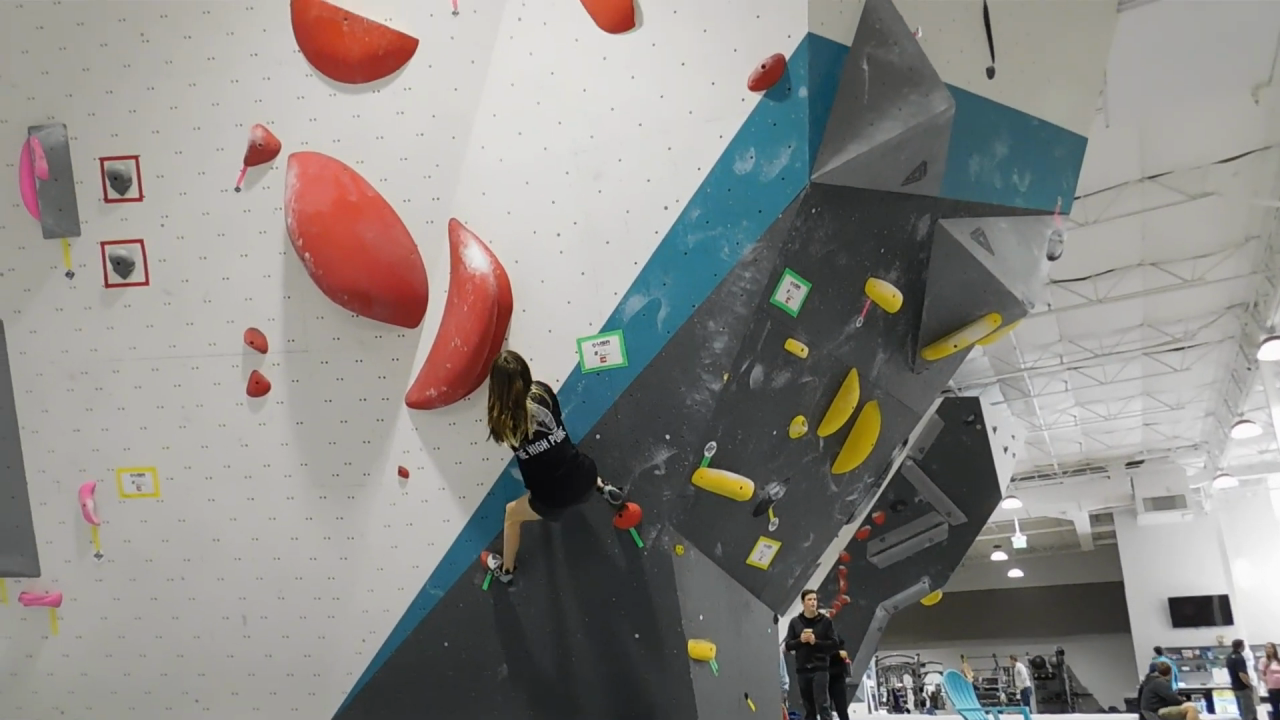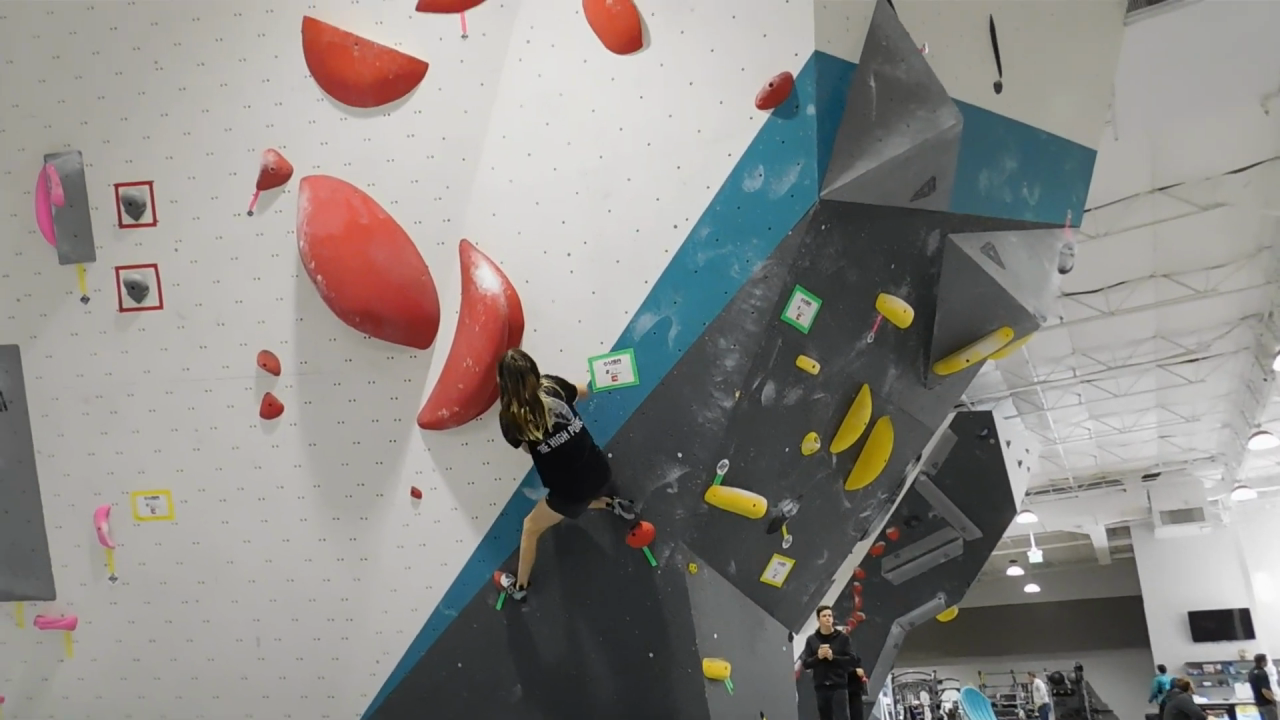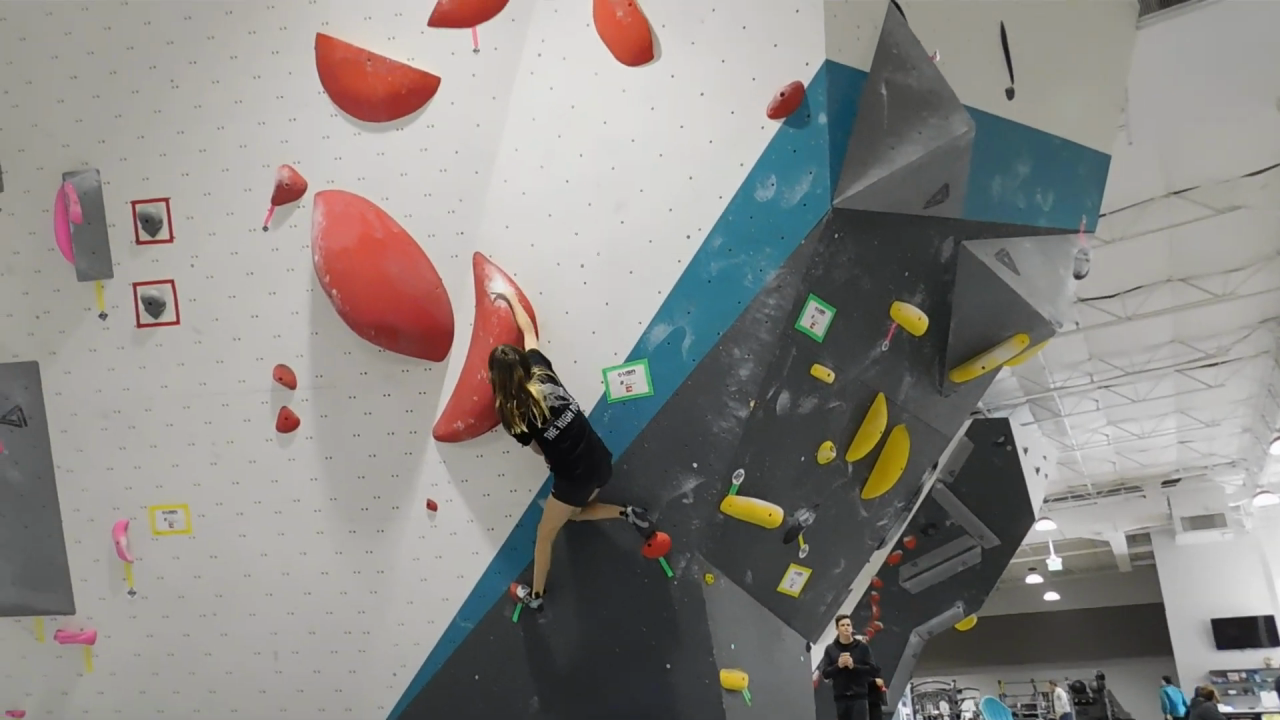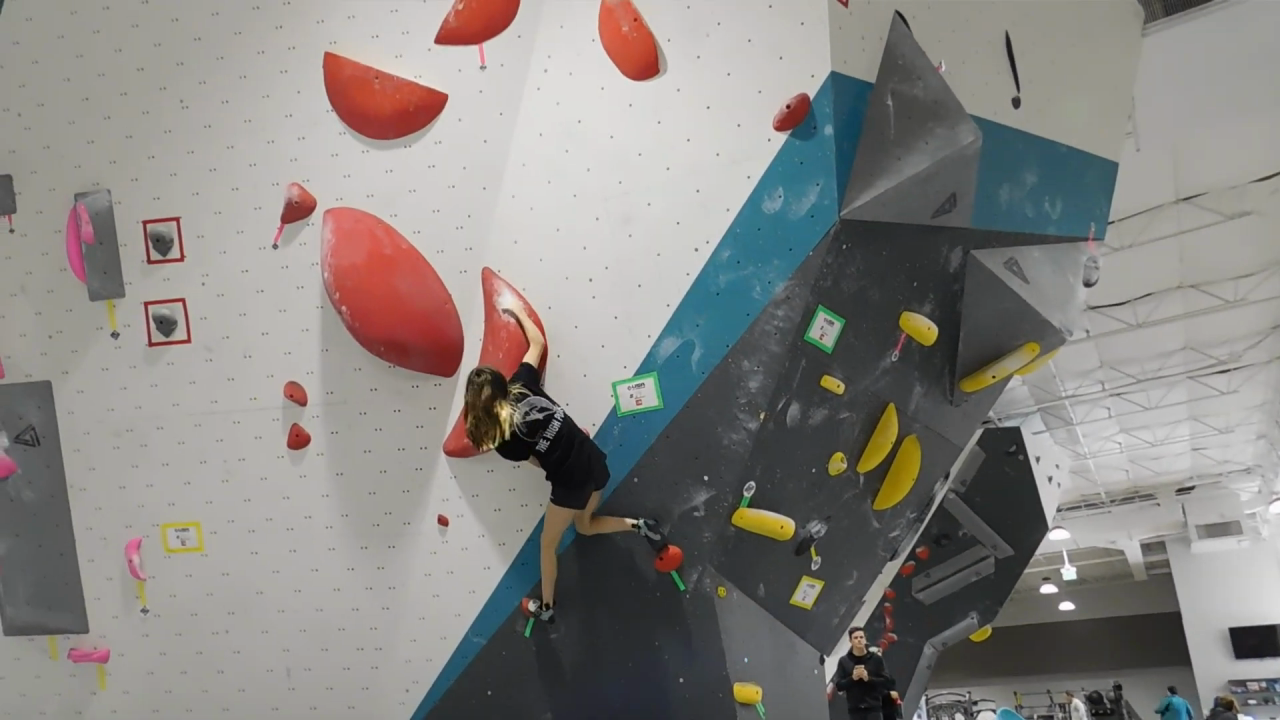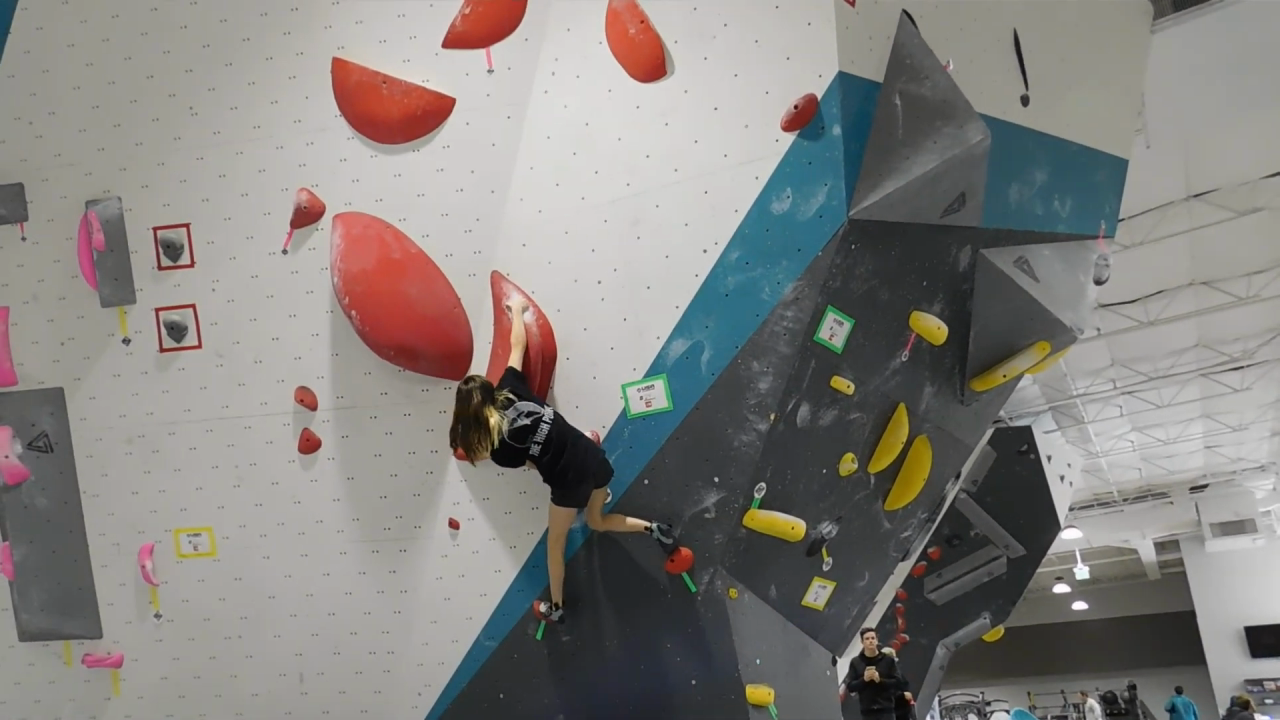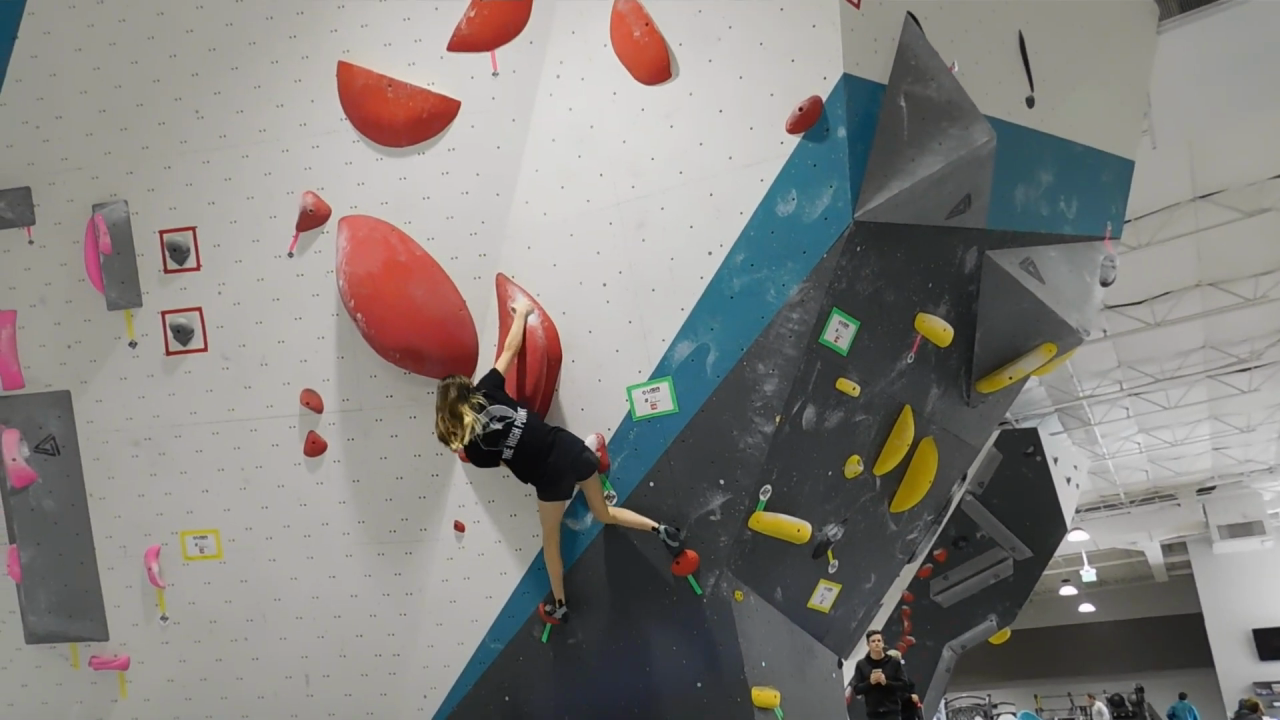
dt=0.4s
person 1, frame 1
left shoulder: (499, 418)
right shoulder: (542, 392)
left hip: (552, 499)
right hip: (584, 476)
left knee: (512, 514)
left ankle: (505, 569)
right ankle: (604, 488)
person 1, frame 2
left shoulder: (510, 418)
right shoulder: (554, 387)
right elbow: (582, 391)
left hip: (568, 491)
right hip: (599, 473)
left knee: (531, 528)
left ankle: (519, 588)
right ankle: (615, 505)
person 1, frame 3
left shoulder: (512, 413)
right shoulder: (541, 371)
left elbow: (538, 449)
right elbow: (529, 331)
right wrist: (512, 300)
left hip: (574, 477)
right hip: (600, 460)
left knee: (544, 535)
right knee: (577, 512)
left ankle: (534, 594)
right ankle: (629, 513)
person 1, frame 4
left shoulder: (500, 437)
right shoulder: (524, 385)
left elbow: (537, 462)
right elbow: (538, 342)
right wrist: (520, 313)
left hip: (571, 483)
right hip: (596, 462)
left knee: (548, 545)
right knee: (585, 526)
left ankle: (546, 607)
right ankle: (640, 526)
person 1, frame 5
left shoulder: (492, 445)
right shoulder: (510, 389)
left elbow: (530, 464)
right elbow: (518, 345)
right wrist: (517, 310)
left hip: (569, 481)
right hip: (593, 457)
left knee: (555, 545)
right knee: (597, 521)
left ankle: (555, 607)
right ankle: (653, 528)
person 1, frame 6
left shoulder: (471, 446)
right shoulder: (487, 390)
left elbow: (499, 462)
right elbow: (510, 349)
right wrist: (522, 313)
left hip: (550, 476)
right hip: (571, 449)
left knee: (550, 539)
right knee: (603, 512)
left ankle: (559, 606)
right ankle: (660, 529)
